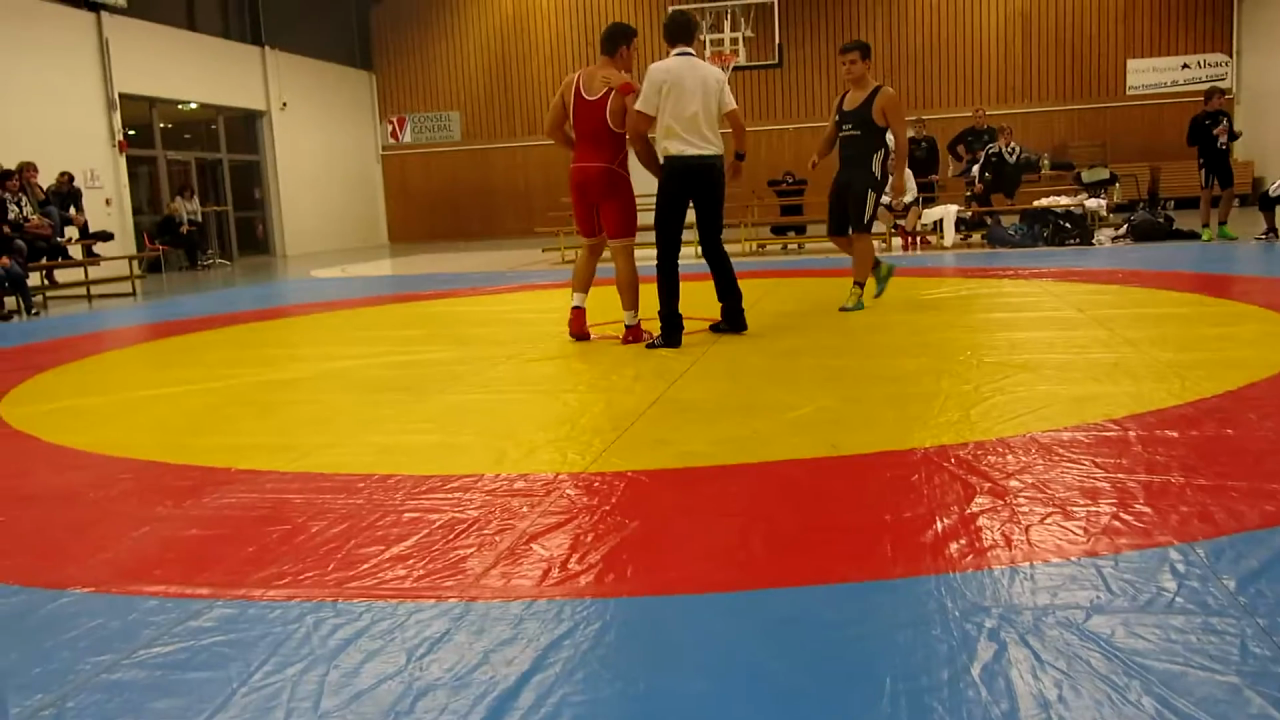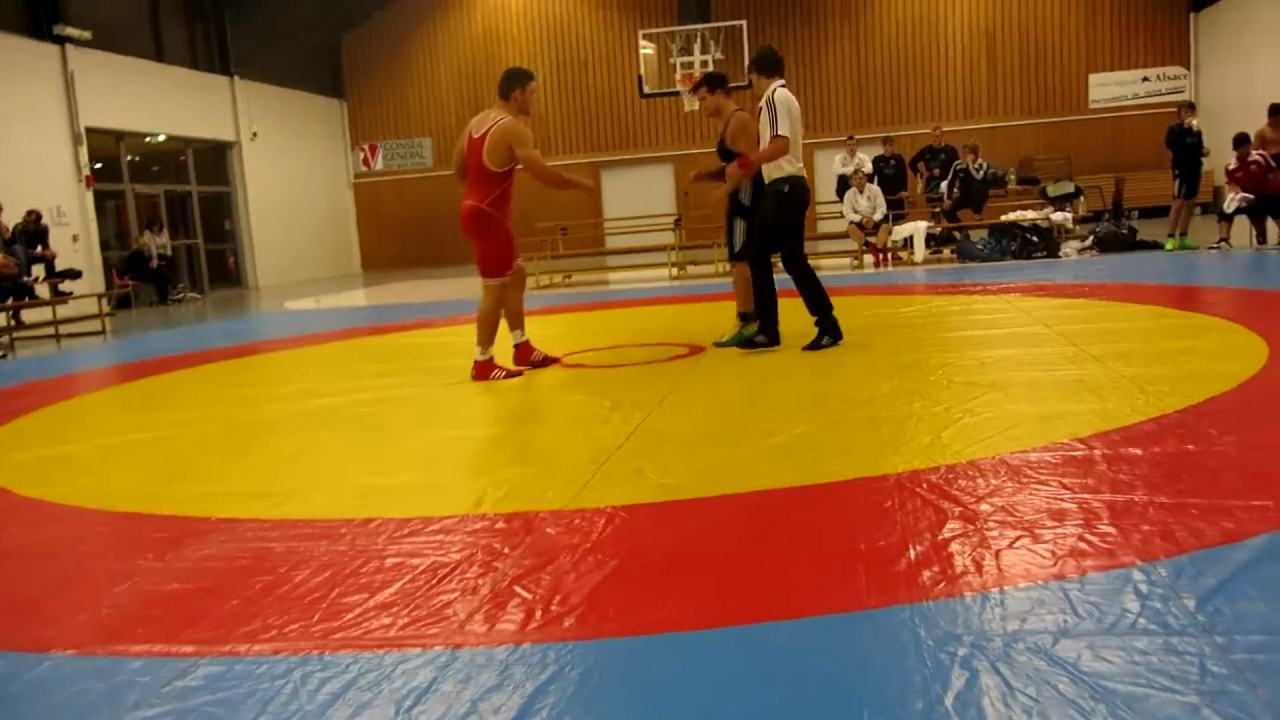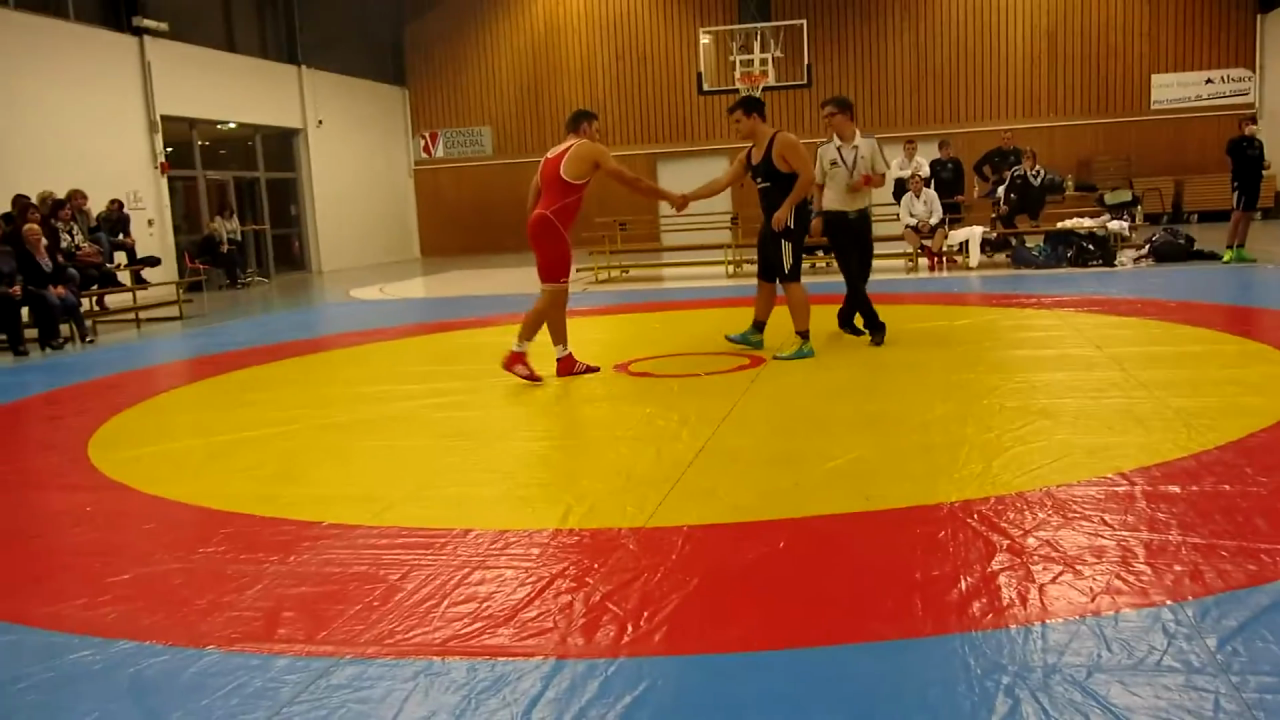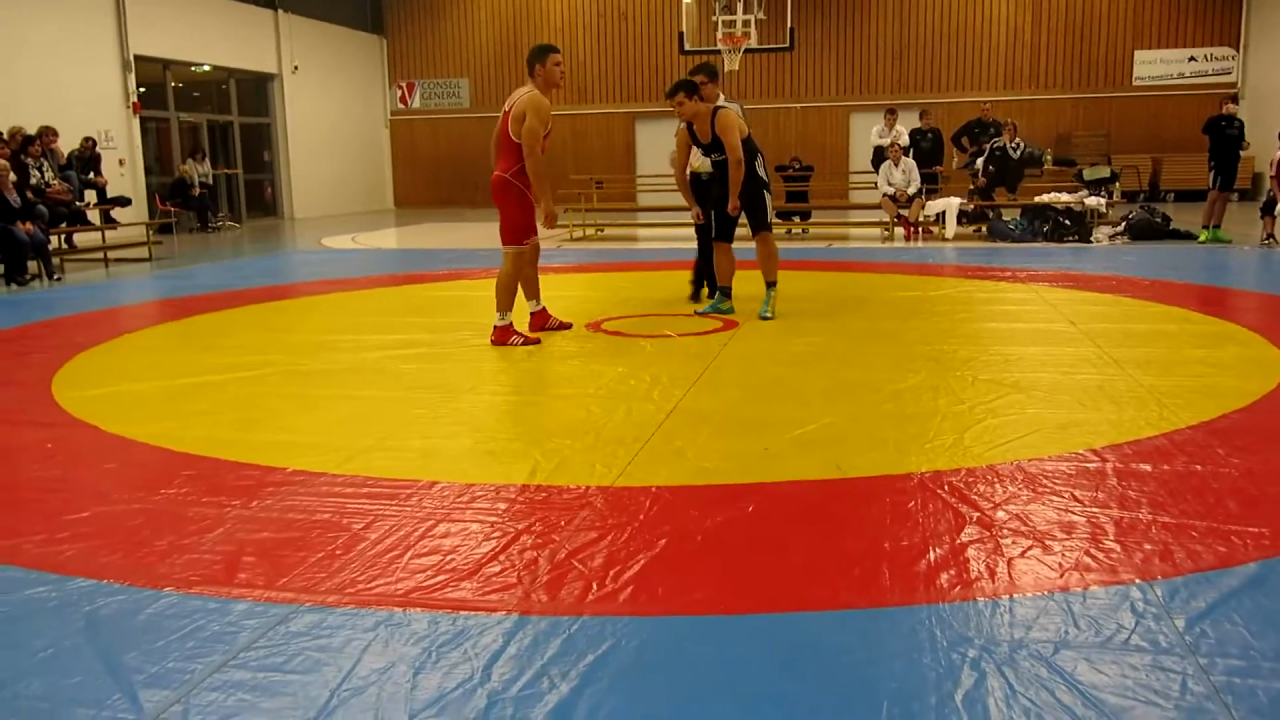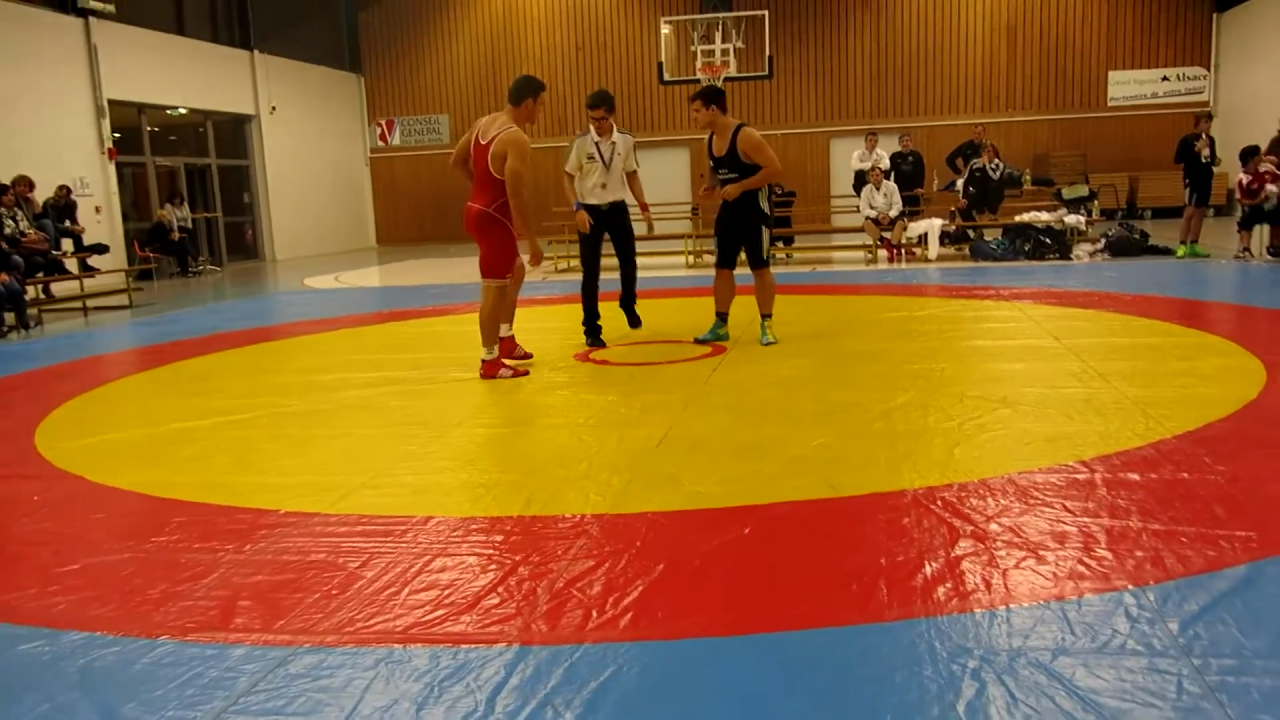
dt=1s
person 1, frame 1
left shoulder: (571, 82)
right shoulder: (627, 89)
left elbow: (552, 129)
left hip: (579, 174)
right hip: (611, 176)
left knee: (591, 247)
right knee: (623, 253)
left ankle: (578, 315)
right ankle: (632, 327)
person 1, frame 2
left shoulder: (476, 122)
right shoulder: (513, 128)
left elbow: (458, 168)
right elbow: (542, 173)
right wrist: (580, 183)
left hip: (477, 210)
right hip: (489, 217)
left knee: (516, 276)
right knee: (495, 290)
left ankle: (523, 348)
right ankle: (483, 363)
person 1, frame 3
left shoulder: (551, 154)
right shoulder: (591, 150)
left elbow: (532, 199)
right elbow: (632, 181)
right wrist: (668, 196)
left hip: (543, 225)
right hip: (552, 228)
left knee: (559, 296)
right knee: (552, 296)
left ankle: (564, 360)
right ankle: (516, 355)
person 1, frame 4
left shoulder: (520, 97)
right shoulder: (537, 103)
left elbow: (497, 140)
right elbow: (532, 155)
right wrist: (546, 200)
left hip: (508, 182)
right hip: (514, 186)
left knee: (530, 251)
right knee: (515, 257)
left ankle: (539, 315)
right ankle: (502, 329)
person 1, frame 5
left shoulder: (485, 123)
right shoulder: (516, 140)
left elbow: (457, 161)
right elbow: (516, 195)
right wrist: (532, 241)
left hip: (477, 210)
right hip: (494, 218)
left knee: (515, 273)
right knee: (495, 290)
left ankle: (506, 341)
right ankle: (490, 362)
person 2, frame 1
left shoulder: (658, 71)
right shoulder: (714, 74)
left elbow: (640, 125)
right elbow: (737, 122)
right wrist: (739, 158)
left hip: (677, 167)
right hip: (711, 165)
left knee: (668, 250)
right knee: (712, 243)
left ankle: (670, 330)
right ankle: (734, 315)
person 2, frame 2
left shoulder: (775, 98)
right shoulder: (782, 97)
left elbow: (781, 145)
left wrist: (744, 165)
left hip: (785, 188)
right hip: (778, 188)
left knee: (793, 261)
right knee: (758, 256)
left ankle: (829, 328)
right ankle: (767, 330)
person 2, frame 3
left shoulder: (869, 145)
right shoulder: (824, 151)
left elbow: (881, 179)
right elbow: (818, 187)
left wrist: (866, 180)
right wrist: (817, 215)
left hip: (861, 215)
right hip: (835, 218)
left knee: (862, 272)
right knee: (851, 274)
left ankle: (846, 316)
right ankle: (874, 324)
person 2, frame 4
left shoulder: (732, 108)
right hip: (697, 177)
left knee: (711, 229)
right knee: (702, 232)
left ankle: (699, 283)
right ankle: (712, 284)
person 2, frame 5
left shoulder: (626, 140)
right shoulder: (581, 141)
left elbow: (632, 175)
right elbow: (568, 178)
left wrist: (644, 207)
right wrist: (578, 208)
left hip: (617, 208)
right hip: (590, 211)
left knee: (628, 259)
right knee: (590, 272)
left ankle: (628, 303)
right ankle: (592, 329)
person 3, frame 1
left shoulder: (885, 96)
right shoulder: (841, 101)
left elbow: (900, 137)
right elbow: (831, 136)
left wrist: (899, 174)
right wrist: (818, 155)
left hip: (870, 172)
right hip: (844, 172)
left knee: (860, 232)
right knee: (837, 233)
left ankle: (857, 292)
right ankle: (878, 267)
person 3, frame 2
left shoulder: (740, 119)
right shoulder: (724, 125)
right wrist: (707, 174)
left hip: (746, 196)
right hip: (741, 198)
left knee: (740, 261)
right knee: (745, 261)
left ankle: (746, 324)
right ankle: (753, 321)
person 3, frame 3
left shoulder: (784, 142)
right shoulder: (748, 155)
left elbow: (808, 175)
right elbow: (722, 182)
left wrist: (786, 208)
right wrist: (689, 197)
left hip: (789, 219)
right hip: (771, 221)
left knee: (789, 280)
right knee: (765, 279)
left ankle: (803, 342)
right ankle: (755, 333)
person 3, frame 4
left shoulder: (724, 118)
right shoulder: (686, 134)
left elbow: (736, 158)
right elbow: (680, 172)
left wrist: (734, 197)
right wrist: (692, 205)
left hip: (751, 178)
right hip: (723, 181)
left knee: (763, 234)
right knee: (720, 242)
left ankle: (771, 295)
right ankle: (723, 299)
person 3, frame 5
left shoulder: (747, 137)
right shoulder: (709, 141)
left elbow: (775, 170)
left wrist: (739, 187)
right wrist: (710, 186)
left hip: (753, 209)
right hip: (728, 210)
left knee: (760, 269)
right knee: (722, 269)
left ankle: (766, 325)
right ankle: (720, 326)
